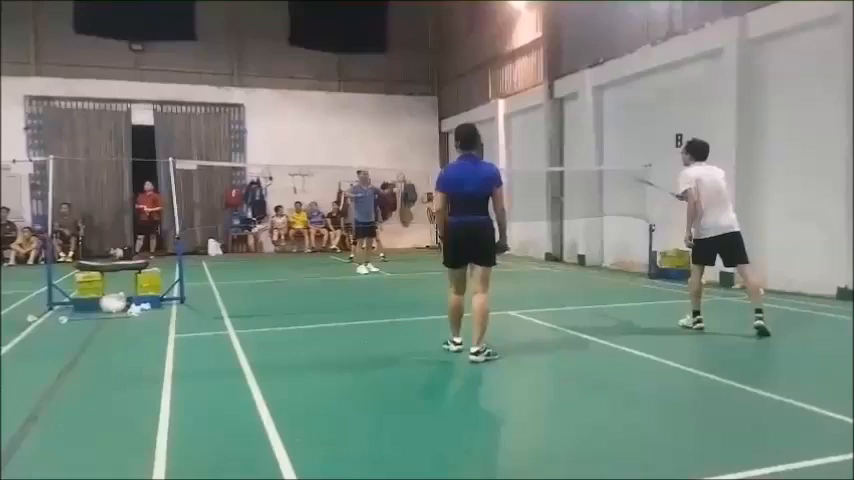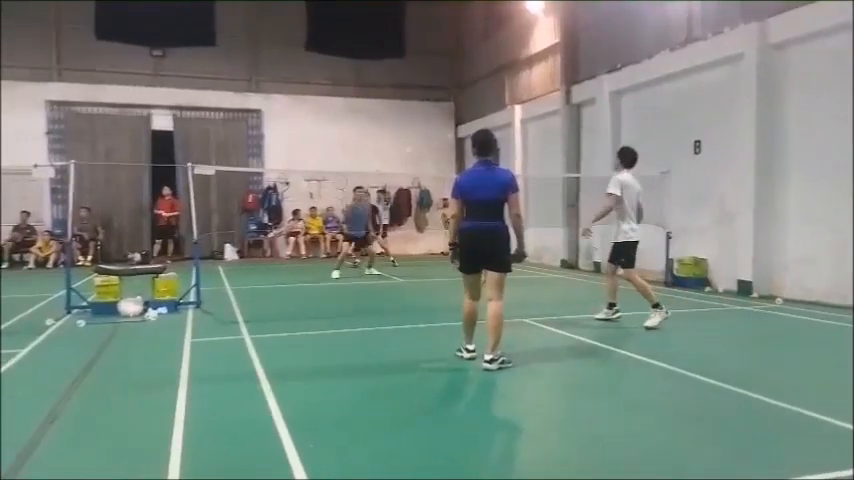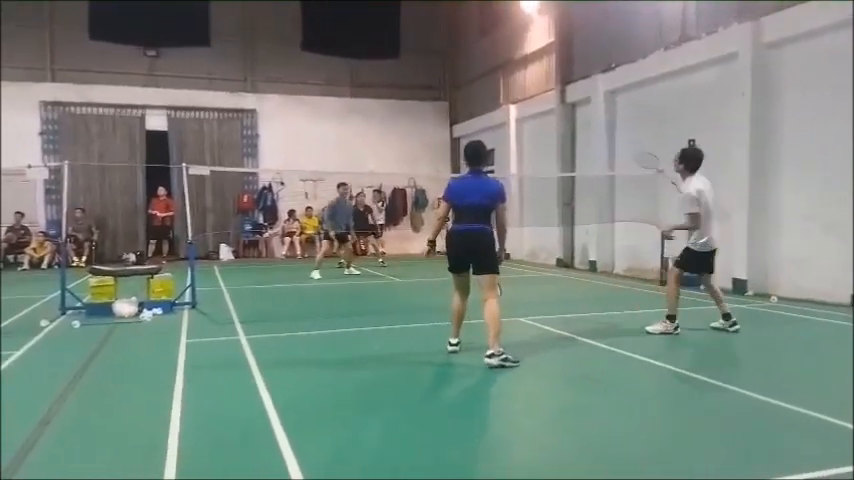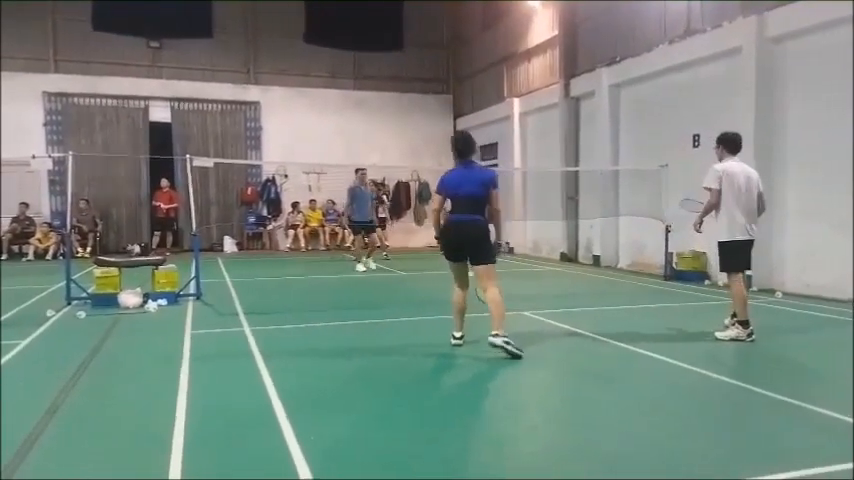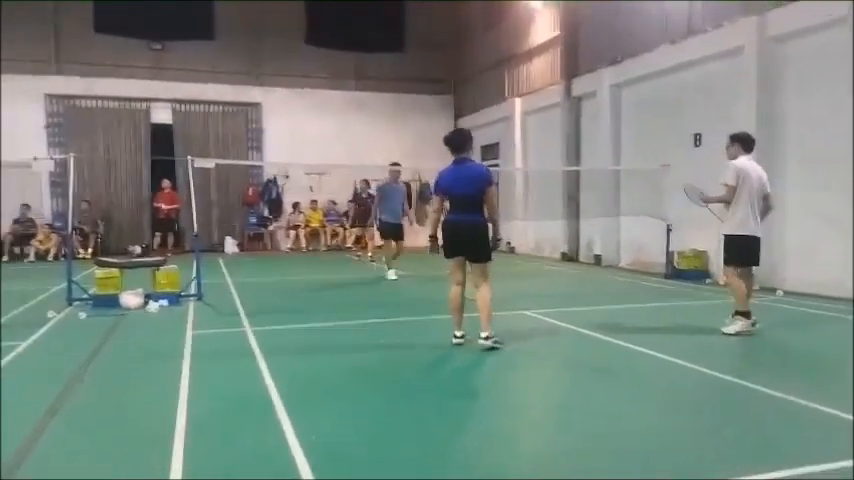
dt=1s
person 1, frame 1
left shoulder: (447, 172)
right shoulder: (491, 171)
left elbow: (439, 210)
right elbow: (500, 208)
left wrist: (445, 235)
right wrist: (503, 236)
left hip: (455, 232)
right hip: (482, 232)
left knee: (456, 290)
right knee: (481, 291)
left ankle: (455, 339)
right ankle: (477, 348)
person 1, frame 2
left shoulder: (462, 179)
right shoulder: (506, 177)
left elbow: (455, 215)
right elbow: (516, 214)
left wrist: (452, 244)
right wrist: (521, 245)
left hip: (469, 238)
right hip: (496, 238)
left knee: (470, 296)
right knee: (495, 298)
left ankle: (468, 346)
right ankle: (491, 355)
person 1, frame 3
left shoulder: (454, 185)
right shoulder: (495, 187)
left elbow: (441, 217)
right elbow: (501, 223)
left wrist: (431, 241)
right wrist: (501, 249)
left hip: (456, 240)
right hip: (482, 241)
left knee: (460, 292)
right knee: (490, 297)
left ankle: (454, 340)
right ankle: (494, 351)
person 1, frame 4
left shoulder: (447, 177)
right shoulder: (487, 175)
left elbow: (436, 210)
right elbow: (495, 210)
left wrist: (439, 236)
right wrist: (498, 238)
left hip: (452, 230)
right hip: (477, 230)
left knee: (460, 284)
right knee: (490, 285)
left ankle: (457, 333)
right ankle: (499, 333)
person 1, frame 5
left shoulder: (443, 175)
right shoulder: (483, 172)
left elbow: (436, 210)
right elbow: (492, 207)
left wrist: (433, 236)
right wrist: (496, 233)
left hip: (453, 229)
right hip: (476, 229)
left knee: (457, 282)
right knee: (482, 284)
left ankle: (458, 332)
right ankle: (486, 334)
person 2, frame 1
left shoulder: (688, 174)
right shoulder: (718, 172)
left elbow: (693, 202)
left wrist: (688, 230)
left hip: (705, 231)
right hip: (730, 227)
left knee: (696, 272)
right knee: (746, 271)
left ankle: (695, 317)
right ankle: (759, 316)
person 2, frame 2
left shoulder: (618, 178)
right shoulder: (634, 183)
left elbow: (611, 204)
right elbow: (639, 212)
left wrist: (590, 223)
left hip: (626, 235)
right hip: (623, 235)
left knee: (630, 275)
right knee: (610, 270)
left ankle: (657, 309)
right ankle: (611, 308)
person 2, frame 3
left shoulder: (689, 190)
right shoulder: (702, 180)
left elbow: (694, 223)
left wrist: (671, 228)
left hip: (698, 244)
right hip: (709, 242)
left knee: (673, 275)
right knee: (707, 281)
left ankle: (670, 322)
right ankle: (728, 319)
person 2, frame 4
left shoulder: (718, 169)
right shoulder: (752, 172)
left elbow: (714, 201)
right elbow: (761, 206)
left wrist: (699, 218)
left hip: (730, 233)
right hip: (748, 233)
left knee: (735, 278)
right knee: (739, 276)
left ankle: (744, 327)
right ankle: (736, 317)
person 2, frame 5
left shoulder: (735, 165)
right shoulder: (759, 171)
left elbow: (729, 196)
right elbow: (768, 205)
left wrist: (710, 199)
left hip: (737, 229)
right hip: (753, 230)
left knee: (731, 272)
right knee: (745, 273)
left ankle: (746, 318)
right ankle: (740, 315)
